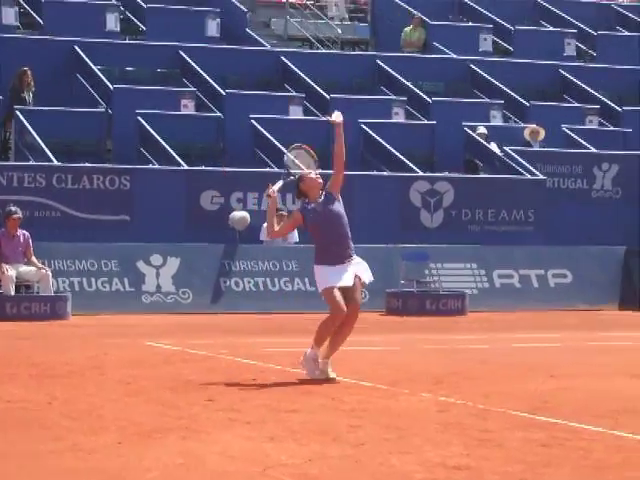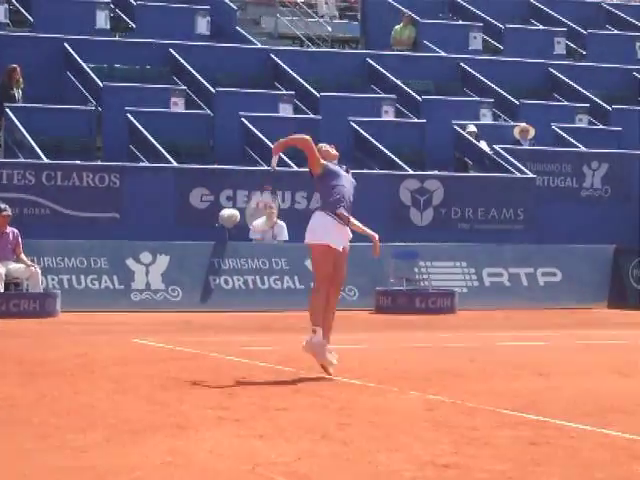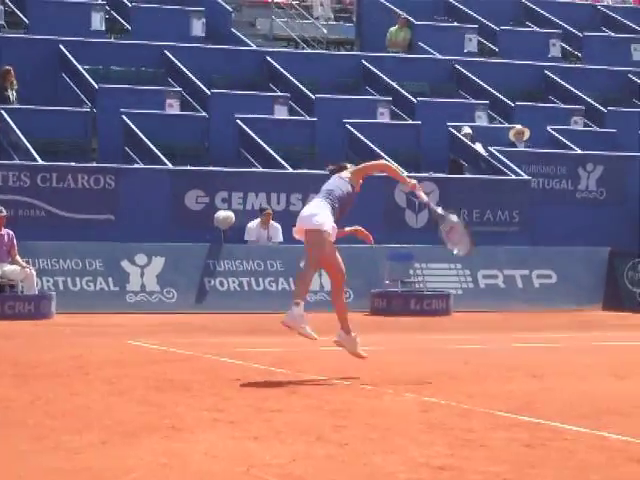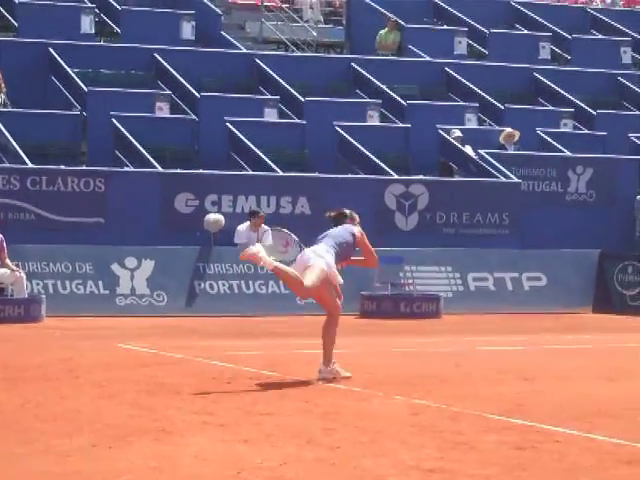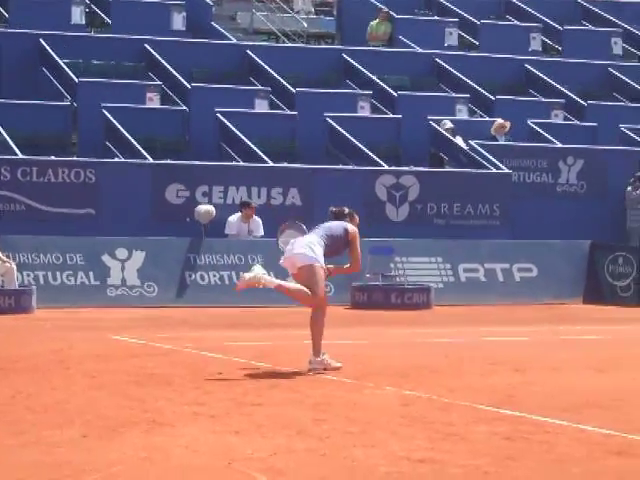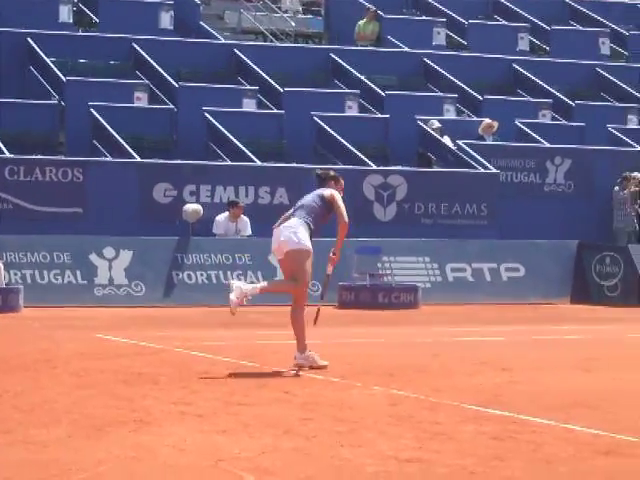
dt=0.2s
person 1, frame 1
left shoulder: (333, 195)
right shoulder: (302, 213)
left elbow: (340, 162)
right elbow: (274, 234)
left wrist: (339, 128)
right wrist: (272, 204)
left hip: (350, 264)
right hip: (327, 268)
left knee: (353, 313)
right knee: (338, 312)
left ankle: (324, 362)
right ankle: (313, 354)
person 1, frame 2
left shoulder: (345, 176)
right shoulder: (321, 167)
left elbow: (345, 216)
right elbow: (305, 140)
left wrist: (370, 234)
right wrist: (279, 146)
left hip: (340, 232)
right hip: (324, 224)
left knee: (335, 290)
right knee: (321, 284)
left ankle: (323, 344)
right ankle: (316, 337)
person 1, frame 3
right shoulder: (347, 175)
left elbow: (331, 233)
right elbow: (381, 165)
left wrist: (353, 229)
right wrist: (406, 181)
right hip: (317, 213)
left knee: (339, 276)
right knee: (314, 260)
left ankle: (346, 335)
right ankle: (296, 311)
person 1, frame 4
left shoulder: (331, 233)
right shoulder: (356, 231)
right elbow: (373, 262)
right wrist: (348, 261)
left hip: (307, 259)
right hip: (320, 257)
left knee: (335, 310)
right knee: (304, 289)
left ankle: (327, 367)
right ankle: (263, 257)
person 1, frame 5
left shoulder: (326, 227)
right shoulder: (351, 230)
right elbow: (355, 265)
right wrist: (334, 270)
left hip: (295, 250)
right hip: (309, 250)
left knee: (321, 304)
right knee: (313, 300)
left ankle: (317, 357)
right ankle: (265, 278)
person 1, frame 6
left shoulder: (308, 198)
right shoulder: (331, 194)
left elbow: (277, 225)
right elbow: (344, 221)
left wrist: (282, 254)
right wrist: (337, 250)
left hip: (281, 234)
right hip: (295, 233)
left knee: (299, 297)
right knee: (301, 287)
left ankle: (302, 353)
right ankle: (248, 288)
